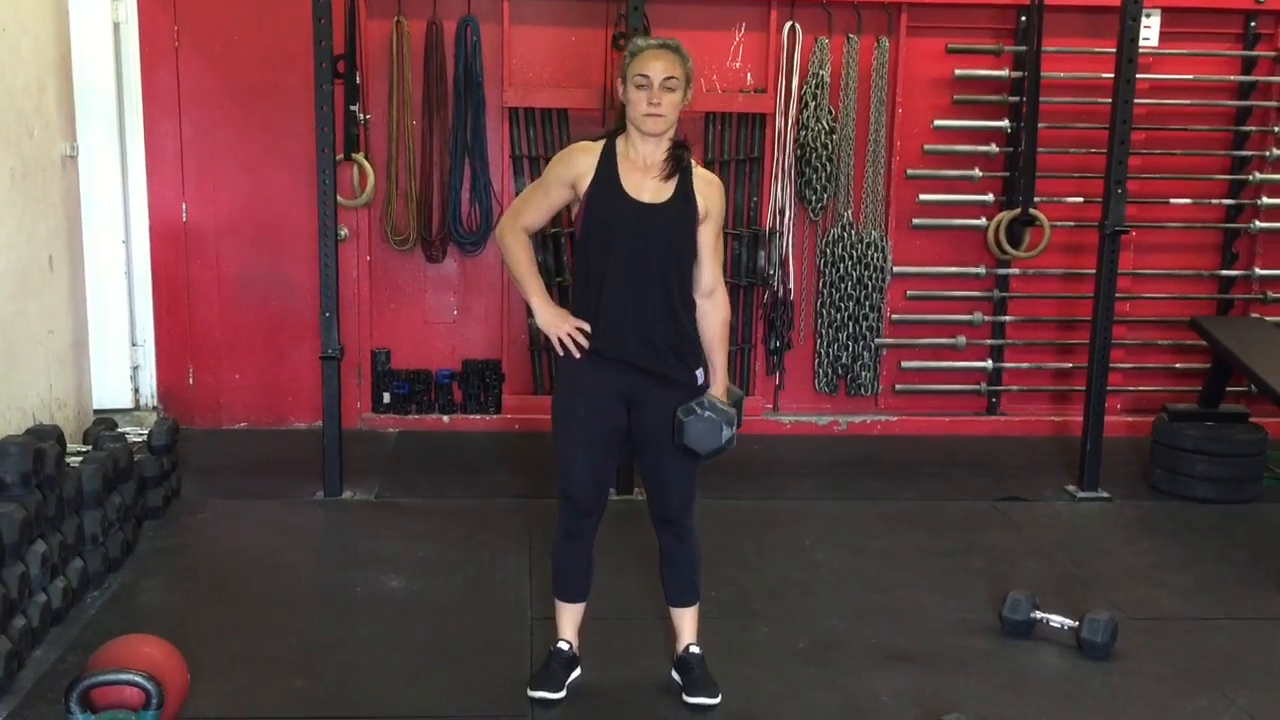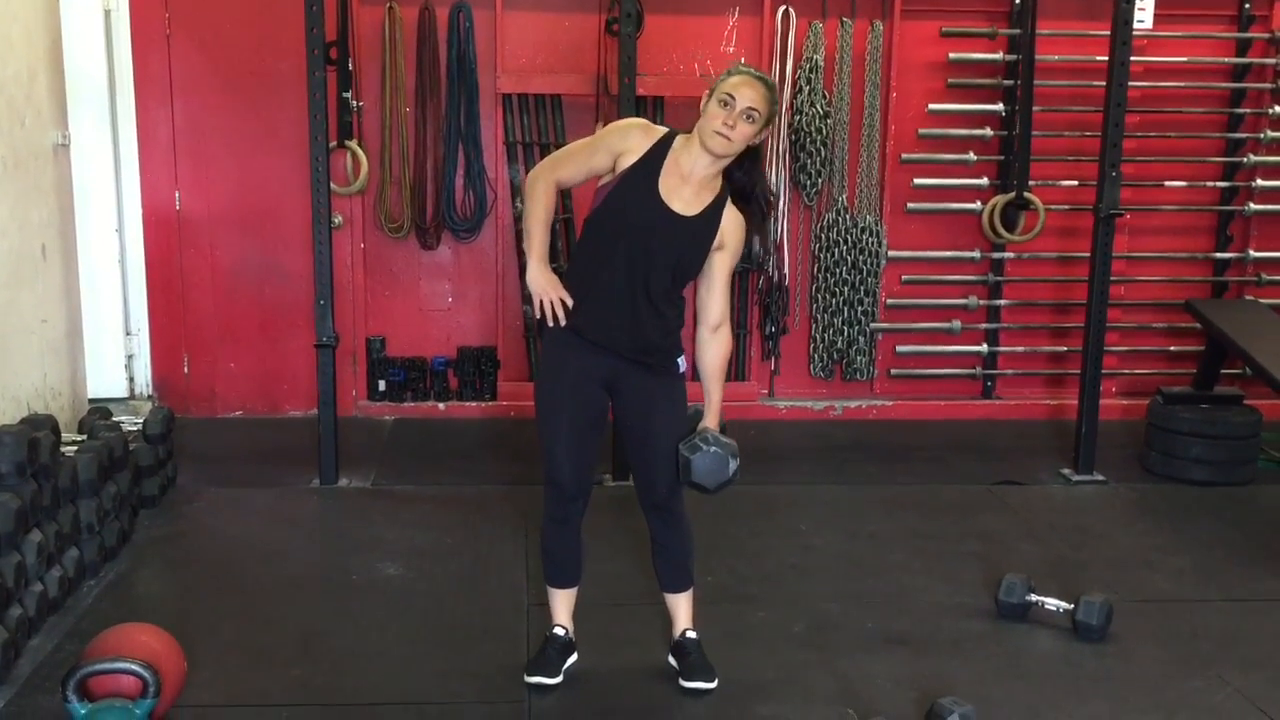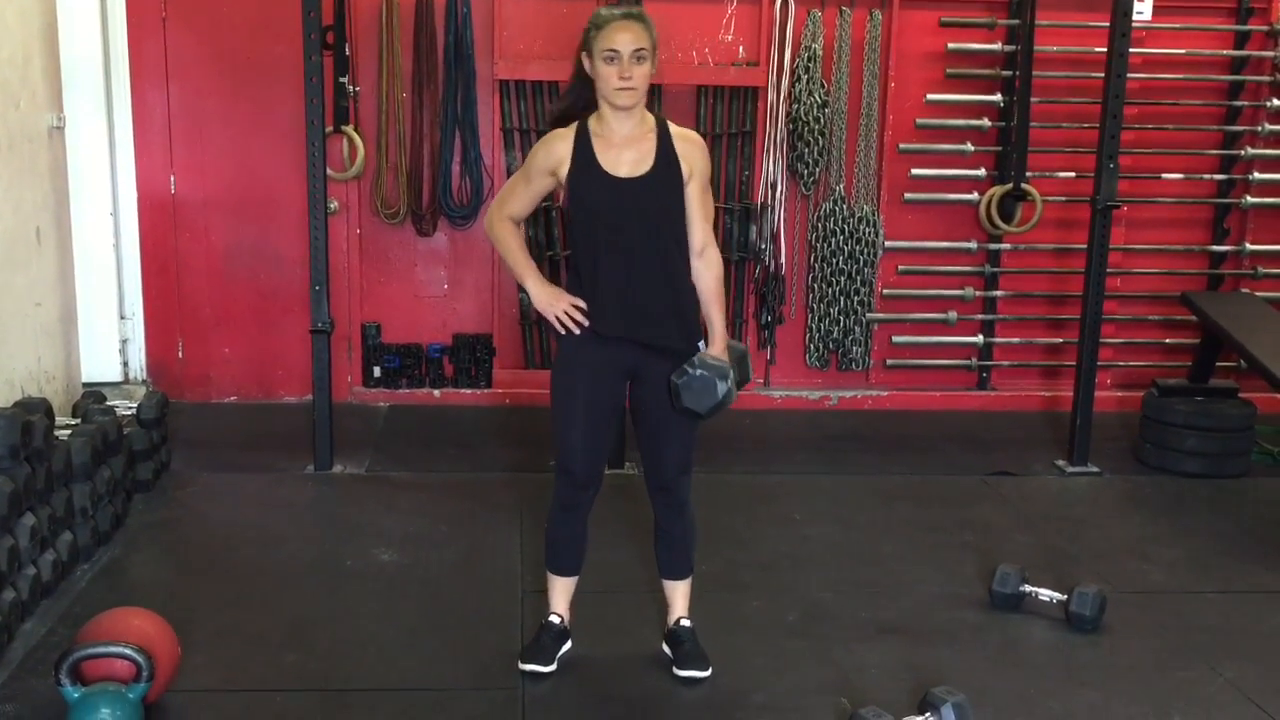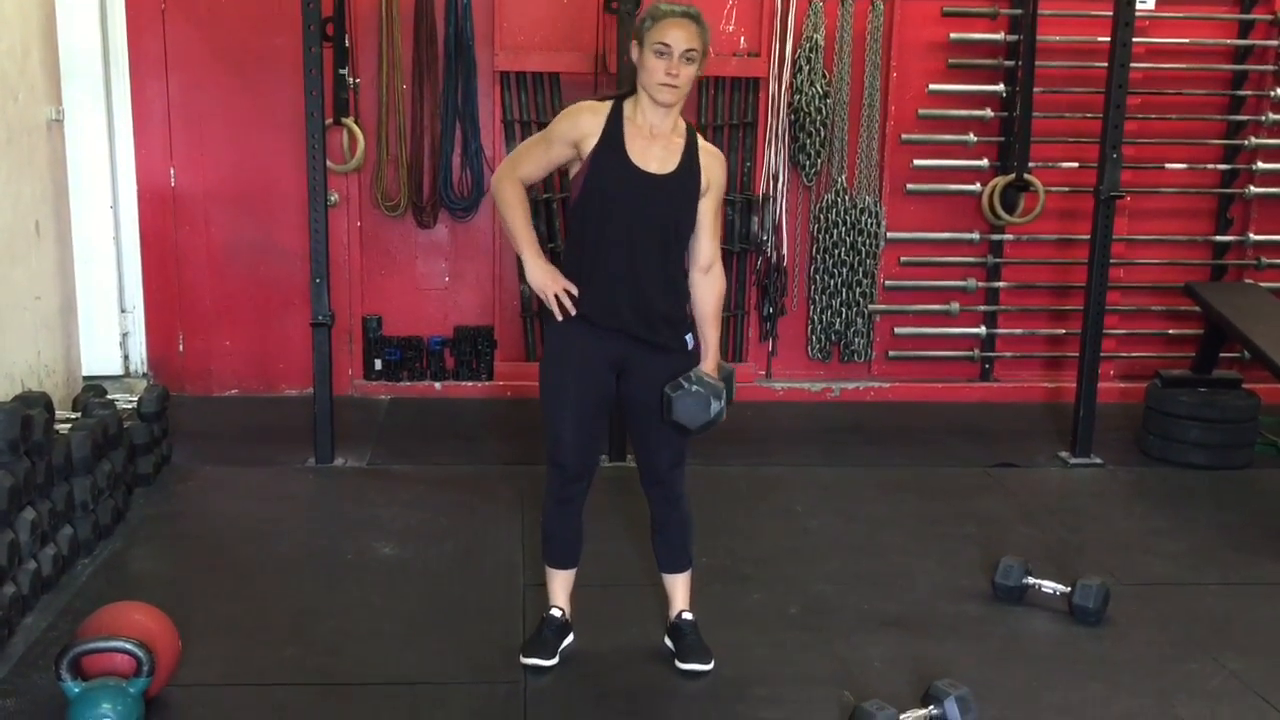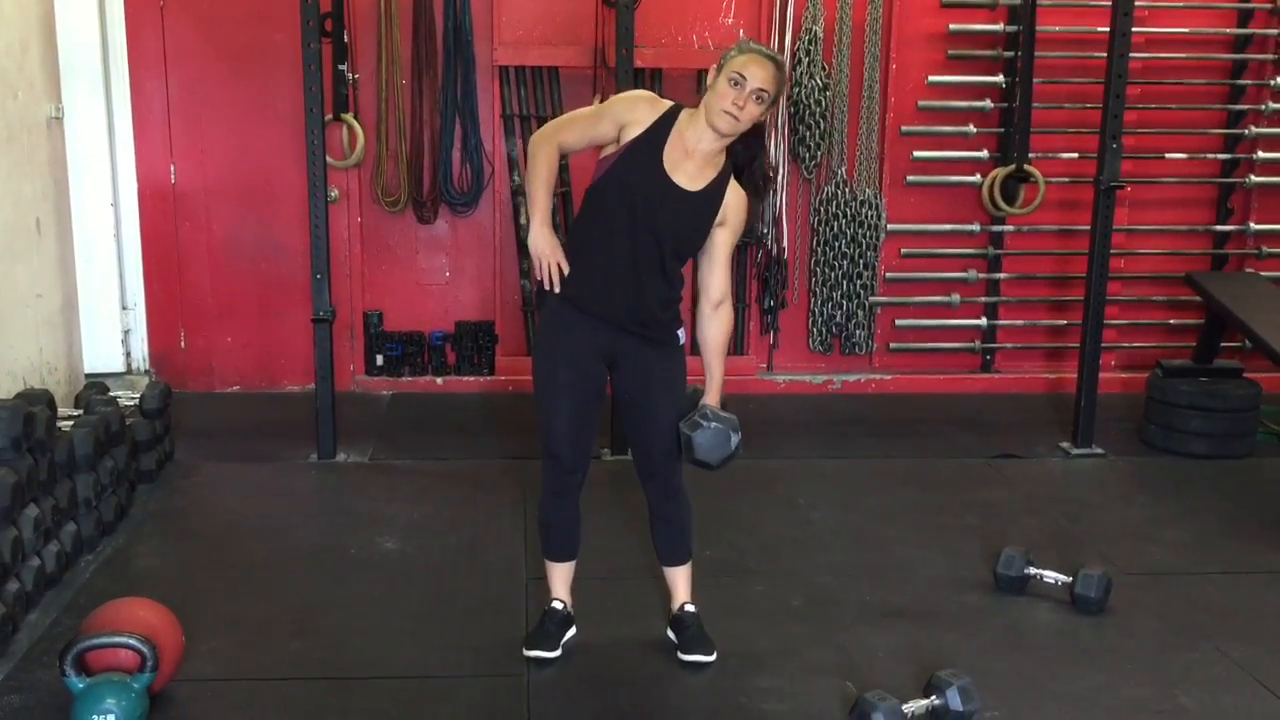
dt=1s
person 1, frame 1
left shoulder: (704, 187)
right shoulder: (584, 162)
left elbow: (710, 292)
right elbow: (513, 229)
left wrist: (719, 380)
right wrist: (543, 307)
left hip: (671, 375)
right hip: (591, 367)
left knee: (674, 513)
right knee: (578, 508)
left ankle: (688, 651)
right ankle: (566, 649)
person 1, frame 2
left shoulder: (728, 222)
right shoulder: (635, 140)
left elbow: (714, 324)
right elbow: (545, 177)
left wrist: (713, 415)
right wrist: (536, 266)
left hip: (652, 365)
right hip: (574, 347)
left knee: (663, 498)
right knee: (565, 491)
left ankle: (685, 636)
right ankle: (561, 632)
person 1, frame 3
left shoulder: (687, 149)
right shoulder: (562, 148)
left elbow: (703, 252)
right elbow: (501, 217)
left wrist: (718, 339)
right wrist: (537, 287)
left hip: (671, 345)
right hip: (591, 341)
left knee: (670, 484)
right knee: (575, 481)
left ankle: (679, 625)
right ankle: (556, 622)
person 1, frame 4
left shoulder: (707, 162)
right shoulder: (590, 123)
left elbow: (706, 267)
right elbow: (509, 179)
left wrist: (710, 355)
right wrist: (534, 262)
left hip: (661, 342)
right hip: (581, 331)
left knee: (665, 478)
right knee: (569, 472)
left ankle: (681, 618)
right ankle: (558, 614)
person 1, frame 5
left shoulder: (730, 199)
right shoulder: (639, 112)
left elbow: (715, 300)
right elbow: (547, 140)
left wrist: (714, 392)
right wrist: (540, 227)
left hip: (651, 338)
right hip: (572, 319)
left knee: (661, 470)
right knee: (563, 464)
left ankle: (683, 609)
right ankle: (559, 607)
